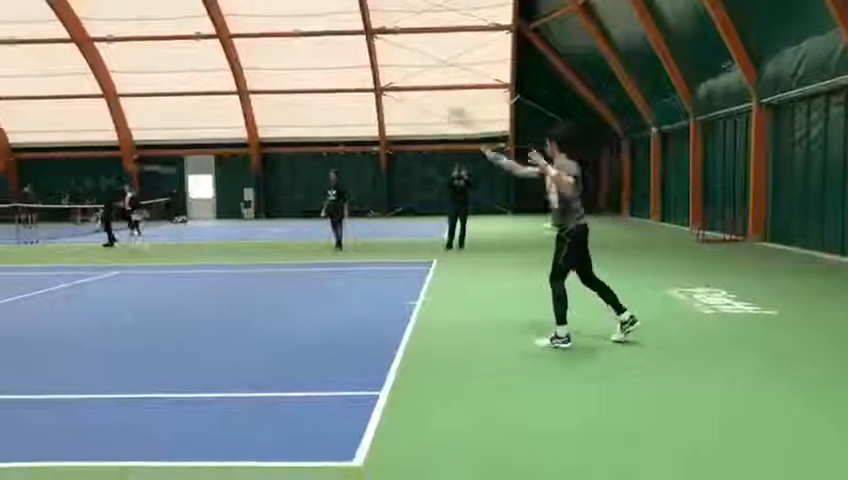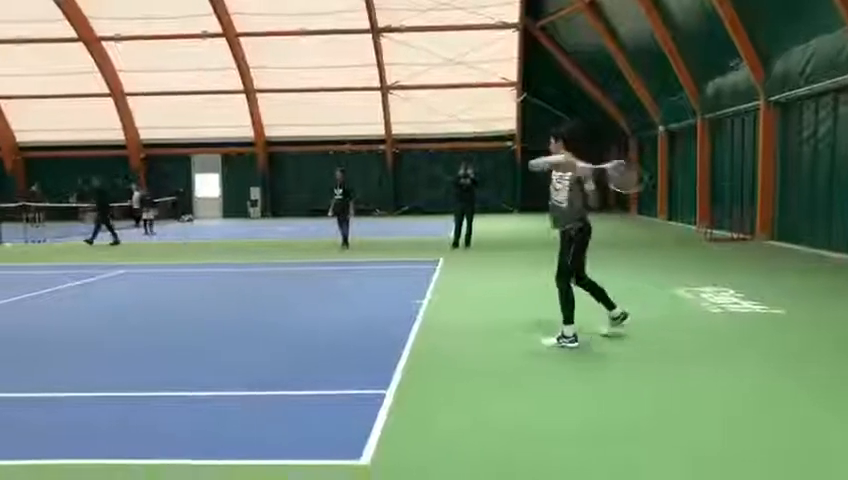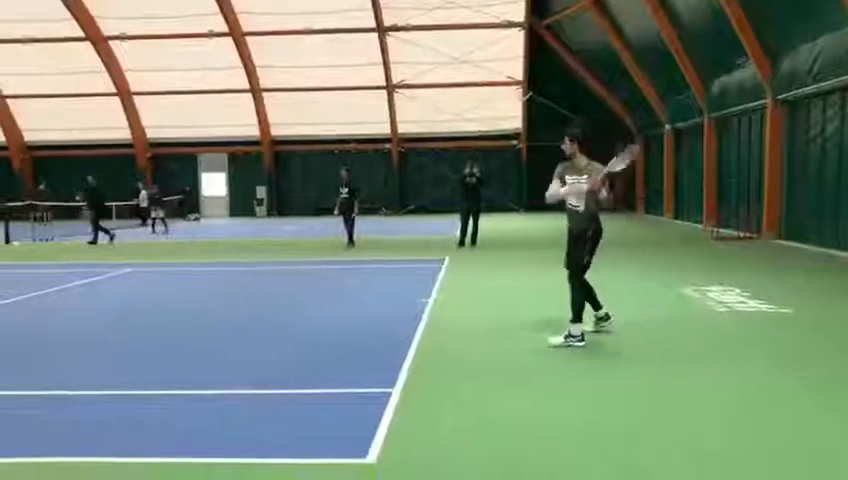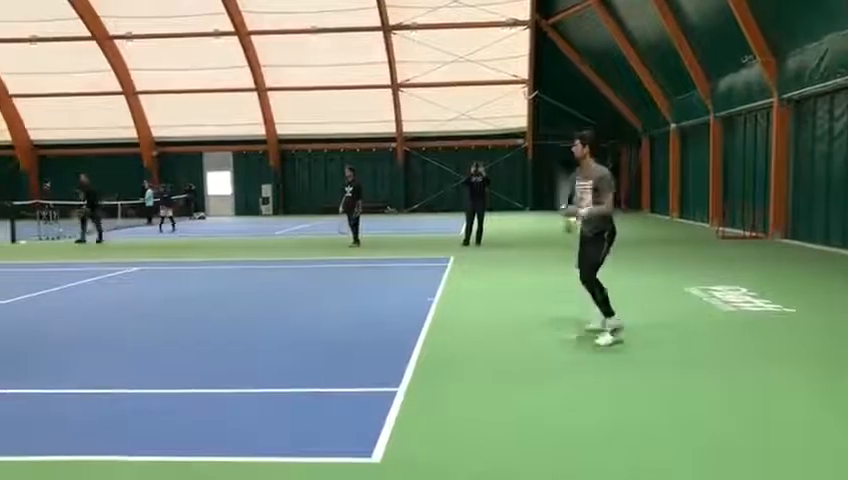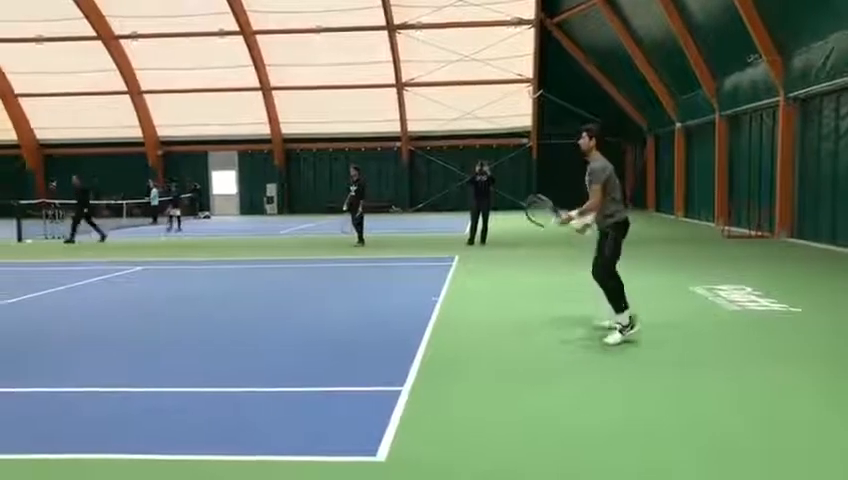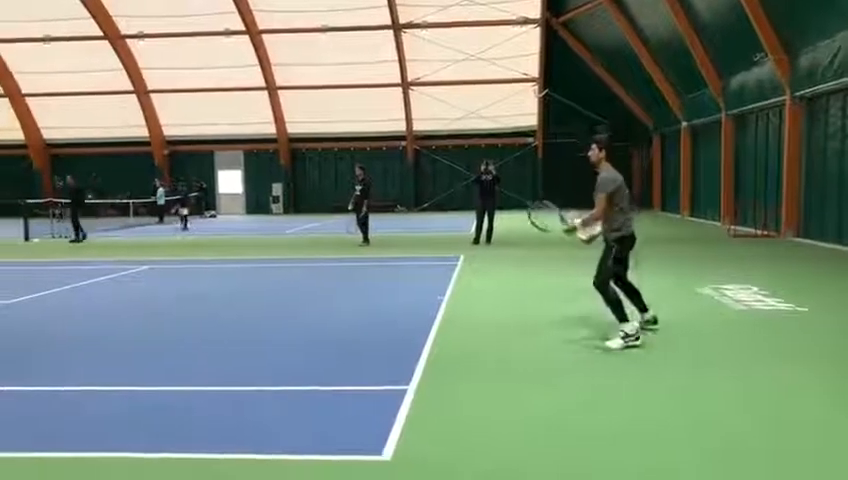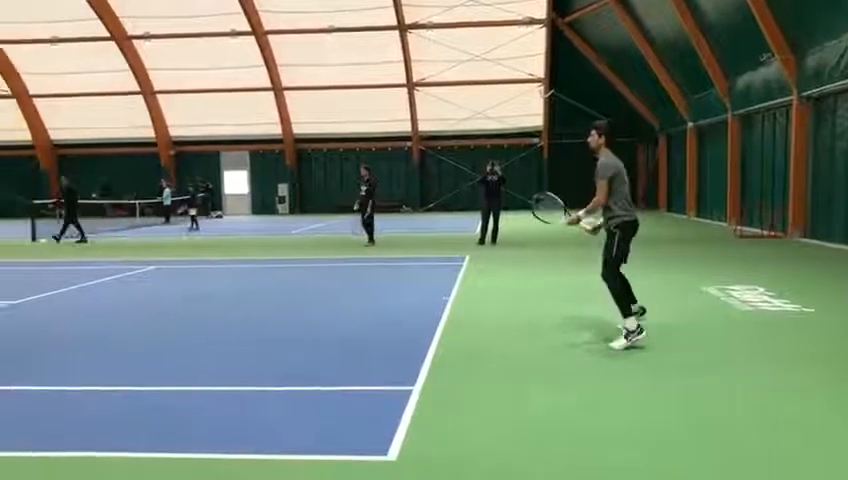
dt=0.2s
person 1, frame 1
left shoulder: (569, 167)
right shoulder: (552, 167)
left elbow: (567, 191)
right elbow: (523, 172)
left wrist: (547, 168)
right wrist: (498, 159)
left hip: (571, 231)
right hip: (574, 230)
left knee: (556, 279)
right knee: (588, 278)
left ankle: (562, 335)
right ankle: (626, 318)
person 1, frame 2
left shoulder: (582, 168)
right shoulder: (554, 163)
right elbow: (533, 165)
left wrist: (587, 179)
right wrist: (559, 158)
left hip: (576, 230)
right hip: (567, 230)
left knee: (563, 279)
right knee: (578, 277)
left ankle: (568, 335)
right ankle: (616, 313)
person 1, frame 3
left shoulder: (596, 169)
right shoulder: (563, 168)
right elbow: (549, 196)
left wrist: (598, 189)
right wrist: (568, 190)
left hip: (590, 231)
right hip: (574, 230)
left knee: (575, 277)
right knee: (577, 277)
left ankle: (575, 334)
right ankle: (601, 315)
person 1, frame 4
left shoulder: (602, 174)
right shoulder: (576, 175)
left elbow: (607, 208)
left wrist: (583, 211)
right wrist: (572, 215)
left hip: (603, 233)
right hip: (586, 232)
left knee: (588, 275)
right knee: (586, 276)
left ankle: (614, 325)
right ankle: (608, 319)
person 1, frame 5
left shoulder: (599, 166)
right shoulder: (592, 166)
left elbow: (595, 203)
left wrist: (573, 215)
left hip: (615, 224)
right hip: (607, 224)
left knee: (600, 272)
right knee: (607, 271)
left ankle: (625, 323)
right ankle: (625, 314)
person 1, frame 6
left shoulder: (606, 177)
right shoulder: (609, 176)
left elbow: (599, 213)
left wrist: (578, 224)
left hip: (619, 238)
right hip: (619, 236)
left knee: (601, 282)
right knee: (620, 280)
left ankle: (630, 332)
right ankle: (648, 318)
person 1, frame 7
left shoulder: (605, 163)
right shoulder: (610, 162)
left elbow: (601, 199)
left wrist: (580, 215)
right wrist: (601, 222)
left hip: (621, 225)
right hip: (621, 223)
left knee: (608, 274)
right knee: (613, 271)
left ankle: (633, 328)
right ankle: (637, 310)
